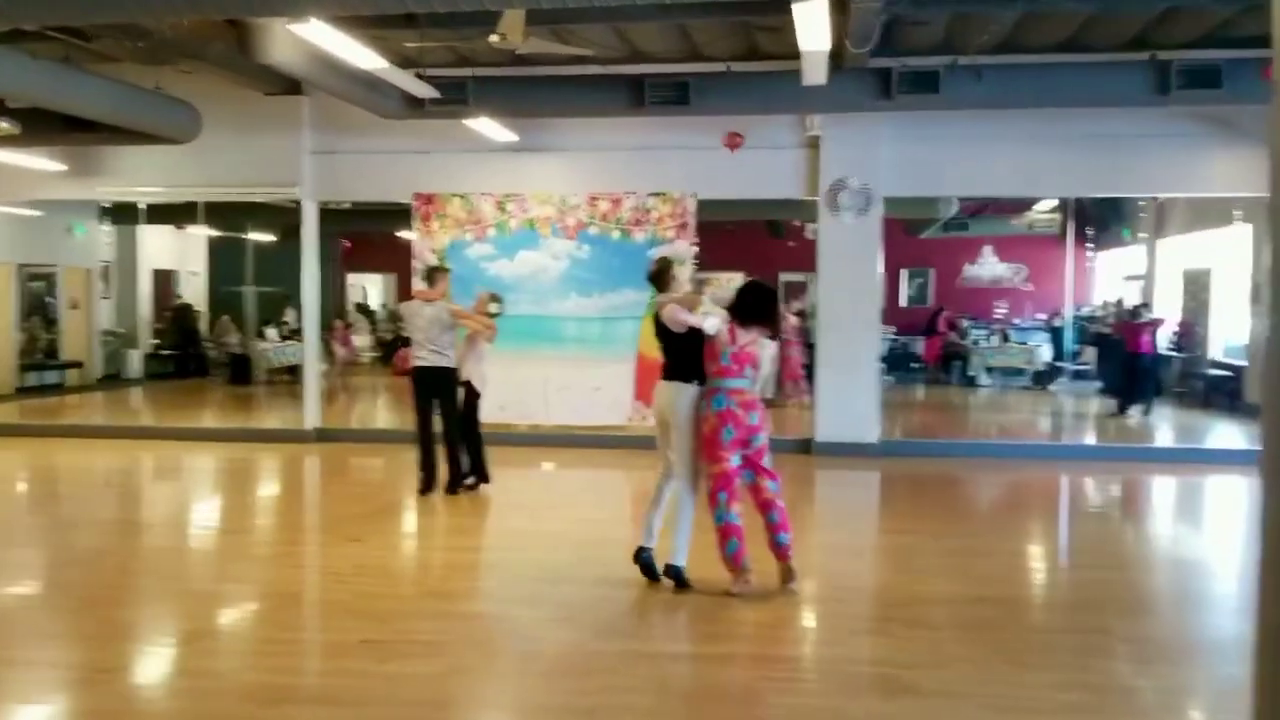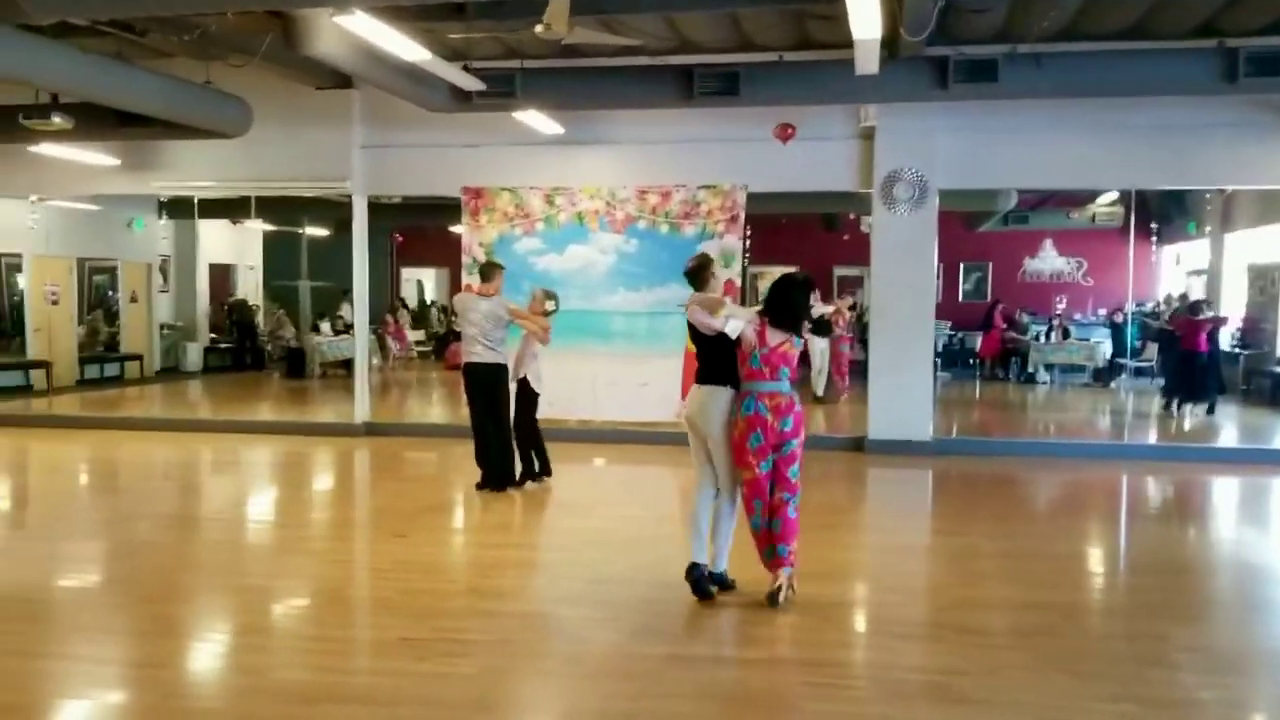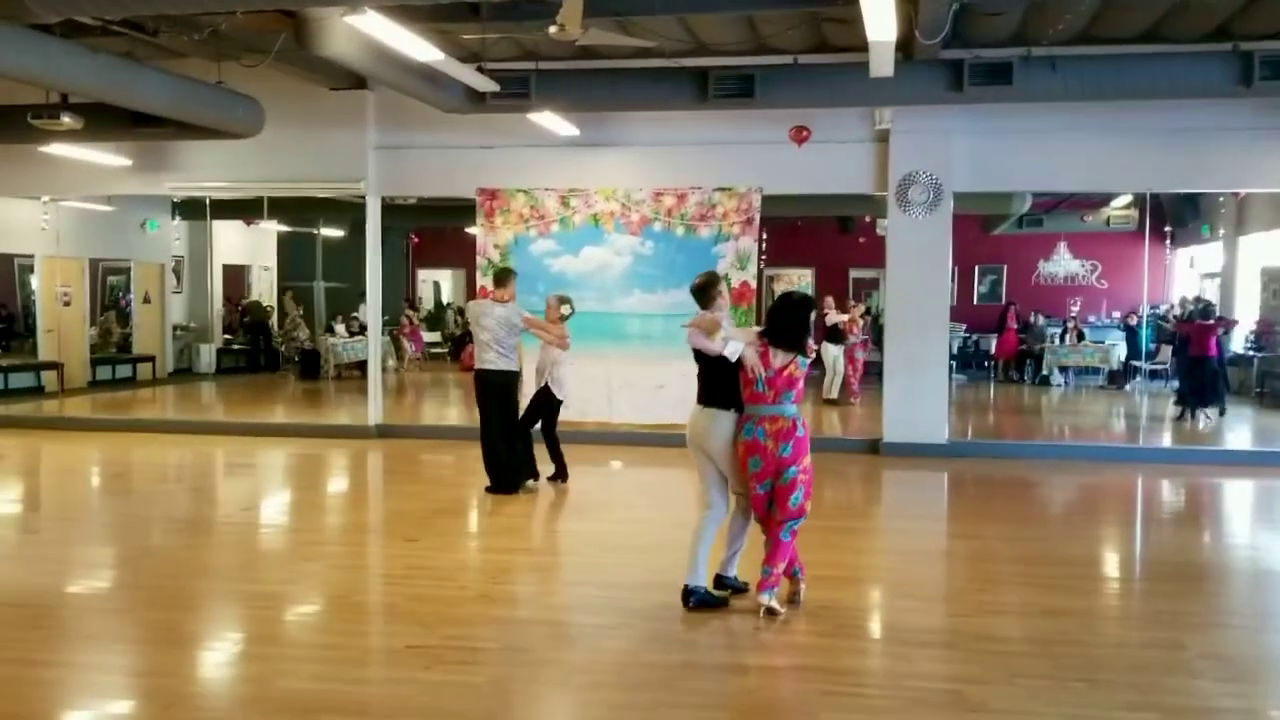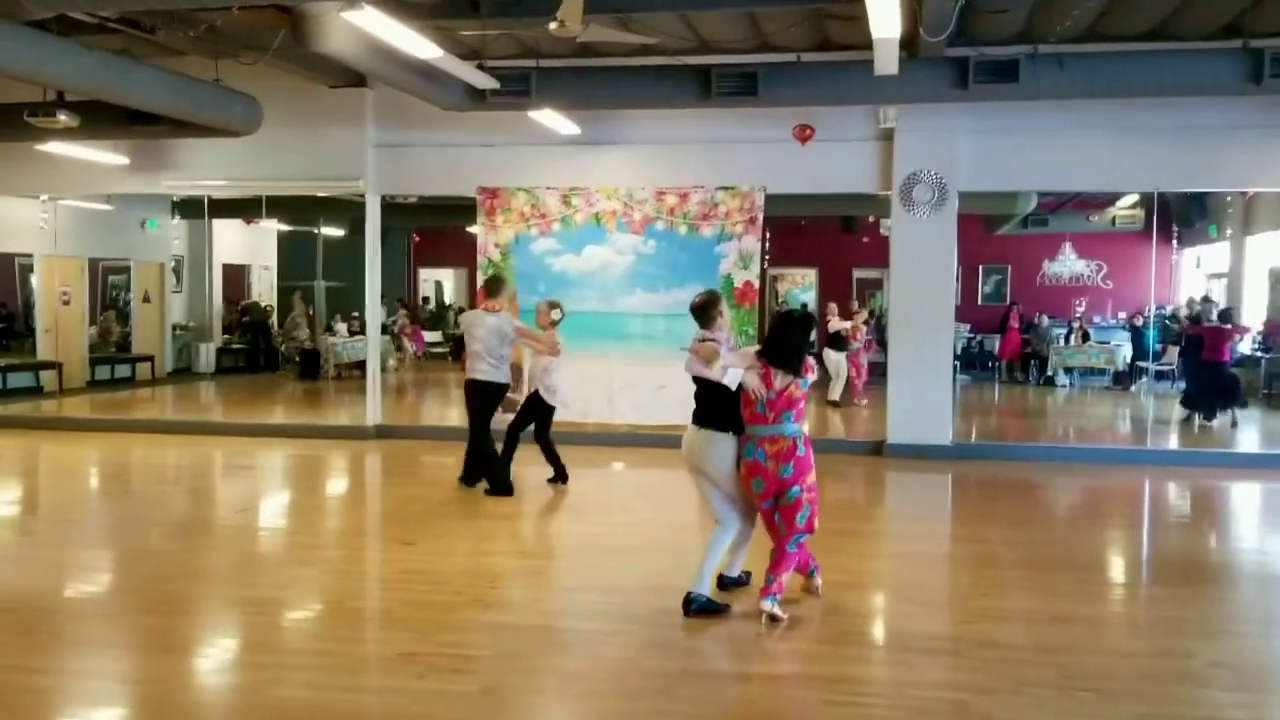
dt=0.3s
person 1, frame 1
left shoulder: (663, 312)
right shoulder: (674, 310)
right elbow: (687, 307)
right wrist: (708, 321)
left hip: (665, 392)
right hip: (686, 394)
left knee: (667, 474)
right knee: (686, 480)
left ankle: (646, 547)
right ankle: (676, 562)
person 1, frame 2
left shoulder: (702, 310)
right shoulder: (708, 310)
right elbow: (696, 311)
right wrist: (735, 323)
left hip: (697, 399)
right hip: (719, 400)
left knee: (706, 486)
right knee: (729, 487)
left ankle: (698, 563)
right ankle: (717, 568)
person 1, frame 3
left shoulder: (710, 328)
right shoulder: (715, 328)
right elbow: (697, 333)
right wrist: (738, 344)
left hip: (701, 420)
right hip: (722, 422)
left knee: (714, 506)
right knee: (746, 496)
left ankle: (694, 585)
right ankle: (727, 573)
person 1, frame 4
left shoulder: (708, 347)
right shoulder: (713, 349)
right elbow: (694, 363)
right wrist: (739, 369)
left hip: (695, 441)
right hip: (719, 443)
left knee: (728, 519)
right knee: (749, 506)
left ankle: (698, 593)
right ankle: (730, 573)
person 2, frame 1
left shoulder: (722, 323)
right shoulder: (756, 336)
left hip: (720, 410)
right hip: (752, 408)
left knee: (723, 490)
right knee: (765, 484)
left ankle: (739, 568)
right ankle: (785, 558)
person 2, frame 2
left shoulder: (752, 324)
right shoulder: (797, 335)
left hip: (751, 414)
right hip: (789, 413)
left knee: (756, 495)
right knee: (785, 496)
left ankle: (775, 570)
right ankle: (784, 569)
person 2, frame 3
left shoulder: (754, 344)
right shoulder: (805, 354)
left hip: (754, 437)
right hip: (792, 437)
left knee: (767, 516)
right knee: (787, 517)
left ankle: (794, 575)
right ankle: (766, 589)
person 2, frame 4
left shoulder: (753, 365)
right shoulder: (806, 370)
left hip: (755, 456)
right hip: (794, 454)
left knee: (778, 527)
right knee: (794, 528)
left ankle: (811, 571)
right ankle: (770, 596)
person 3, frame 1
left shoulder: (408, 308)
right shoulder: (448, 309)
right elbow: (482, 323)
right wrist: (489, 328)
left hip: (421, 371)
right hip: (445, 371)
left knee: (425, 426)
right knee: (451, 426)
left ankle: (428, 479)
right ankle: (454, 481)
person 3, frame 2
left shoulder: (461, 301)
right shoulder: (502, 306)
right elbow: (540, 324)
right wrist: (543, 329)
left hip: (474, 367)
right hip: (497, 368)
left knee: (481, 422)
right knee: (502, 422)
left ankle: (491, 476)
right ankle: (505, 476)
person 3, frame 3
left shoulder: (474, 307)
right shoulder: (516, 313)
right elbow: (552, 330)
right wrist: (560, 335)
left hip: (486, 374)
right hip: (509, 374)
left knee: (490, 428)
right knee: (510, 426)
left ankle: (501, 482)
right ankle: (515, 478)
person 3, frame 4
left shoulder: (467, 319)
right shoulder: (509, 322)
right elbow: (534, 338)
right wrist: (551, 348)
left hip: (477, 382)
right hip: (500, 383)
left knee: (480, 432)
right knee: (480, 427)
left ankle: (501, 484)
right ankle: (471, 473)
person 4, frame 1
left shoulder: (485, 327)
right shoulder: (478, 327)
left hip: (472, 380)
right hip: (469, 379)
left knee: (469, 427)
right knee: (465, 425)
left ankle: (480, 473)
right ankle: (475, 468)
person 4, frame 2
right shoulder: (536, 326)
left elbow: (539, 333)
left hip: (528, 380)
right hip: (528, 379)
left knee: (521, 426)
right knee: (529, 425)
left ankle: (528, 469)
right ankle: (543, 467)
person 4, frame 3
left shoulder: (561, 333)
right shoulder: (553, 333)
left elbow: (552, 340)
left wrist: (529, 328)
left hip: (551, 387)
right hip: (550, 387)
left knee: (523, 426)
right knee: (548, 430)
left ankle: (529, 470)
right ankle: (560, 471)
person 4, frame 4
left shoulder: (552, 338)
right shoulder: (545, 338)
left elbow: (541, 348)
left hip: (543, 393)
right hip: (540, 392)
right knee: (541, 435)
